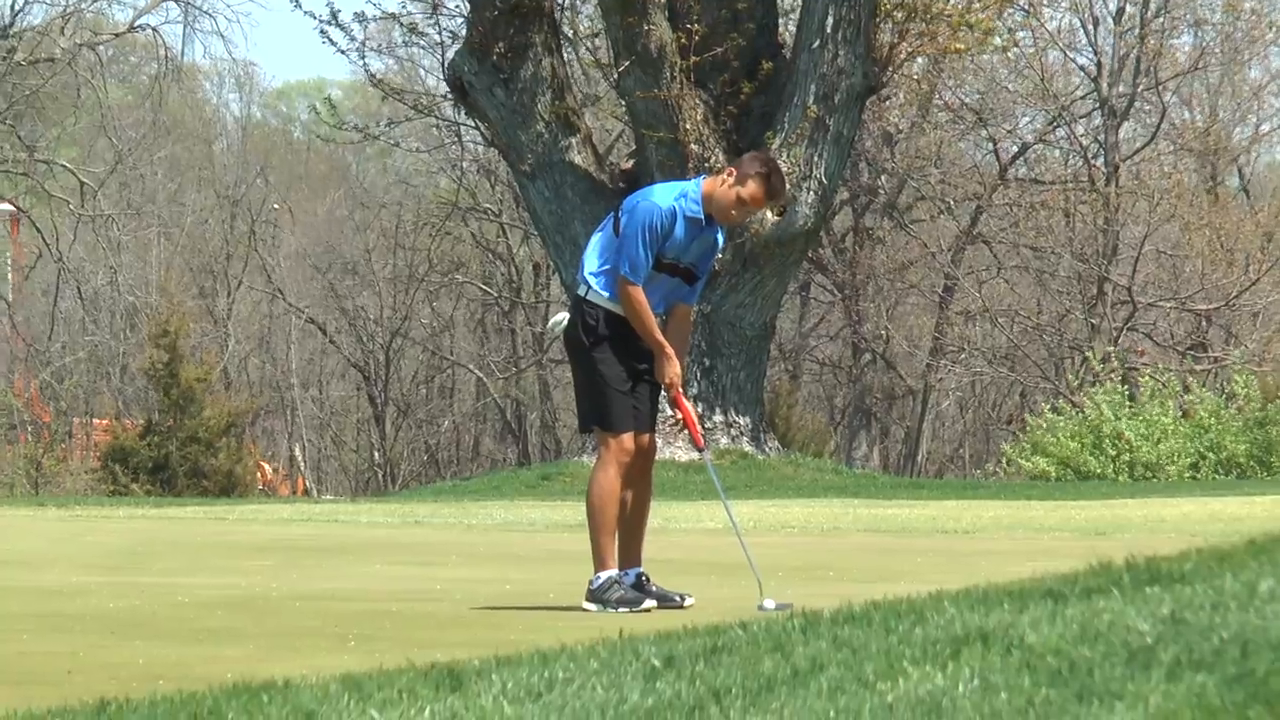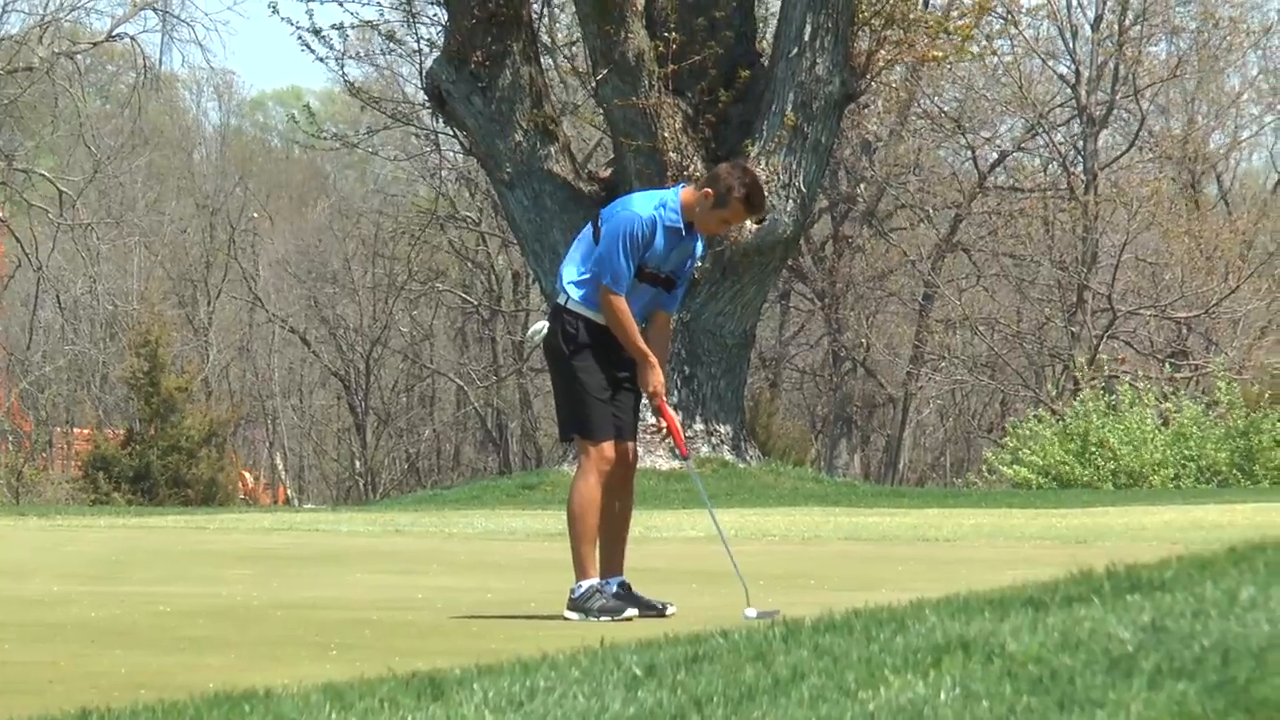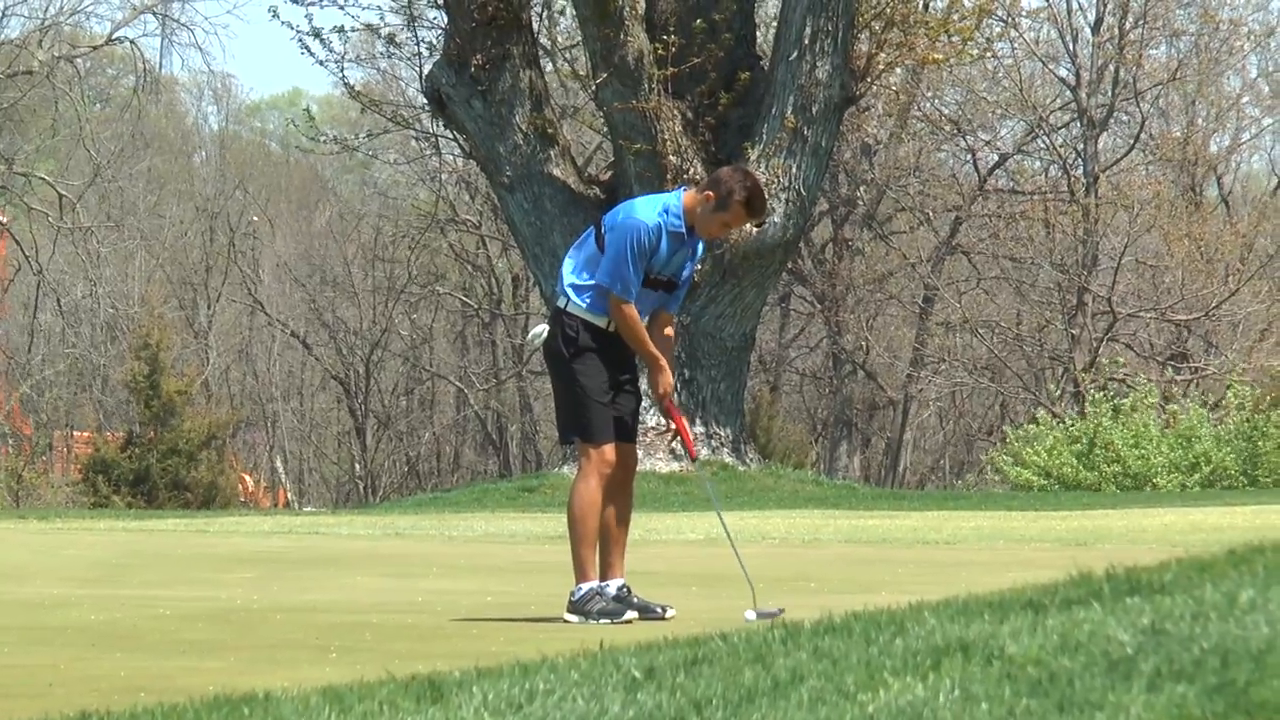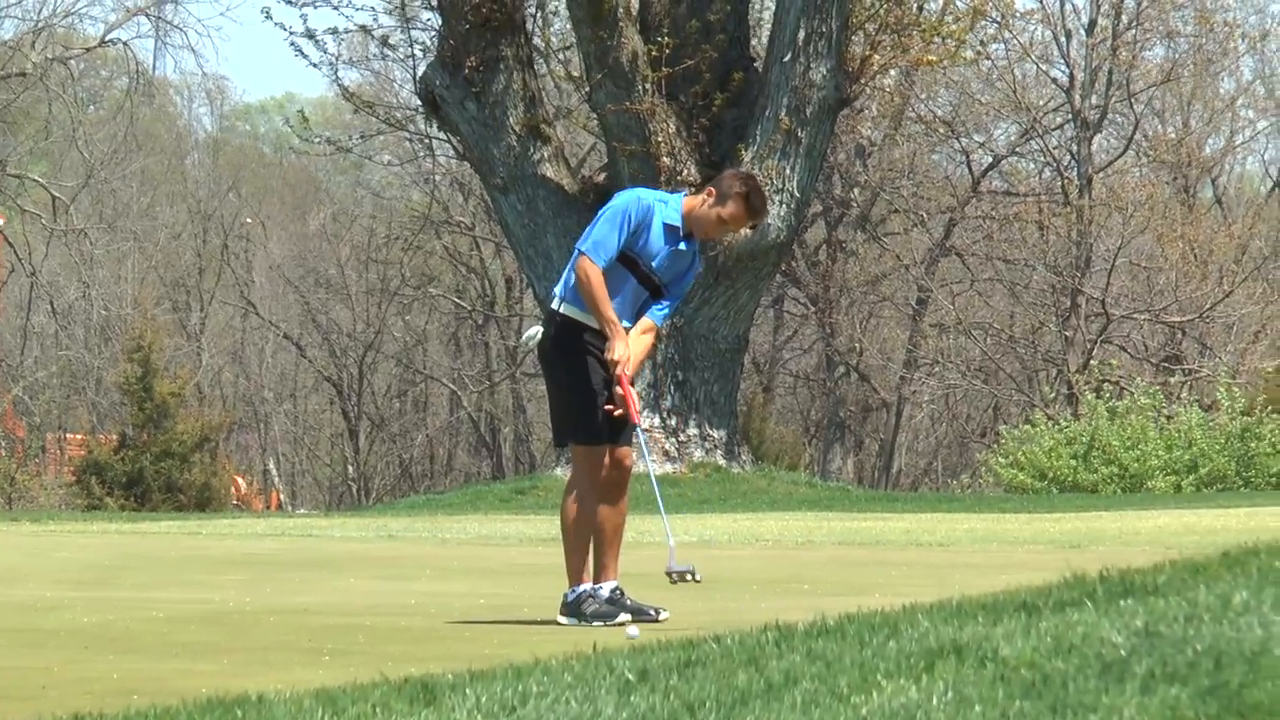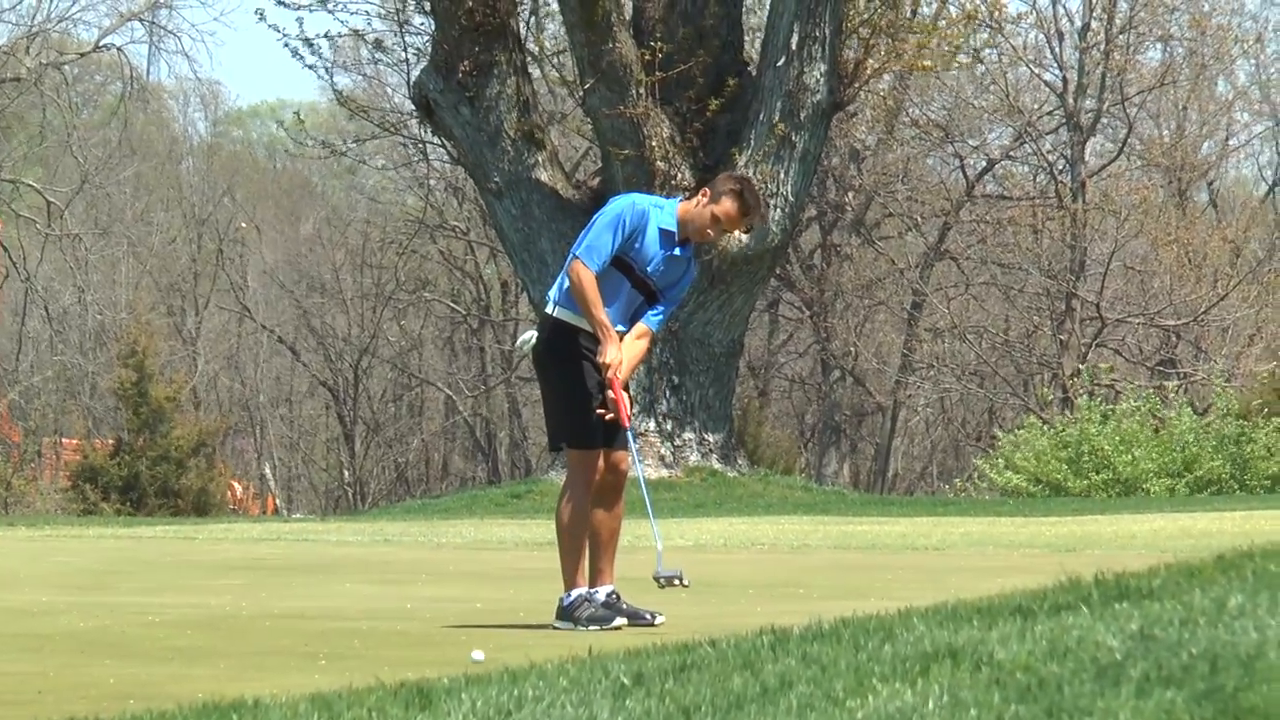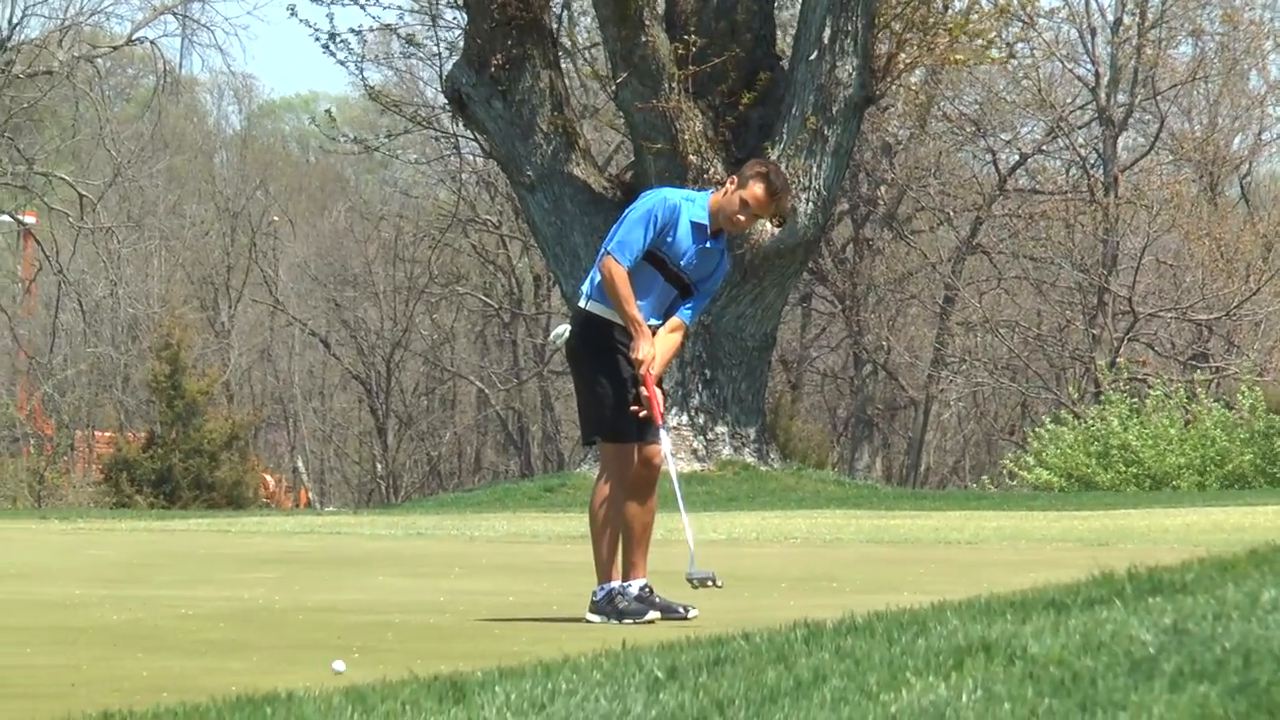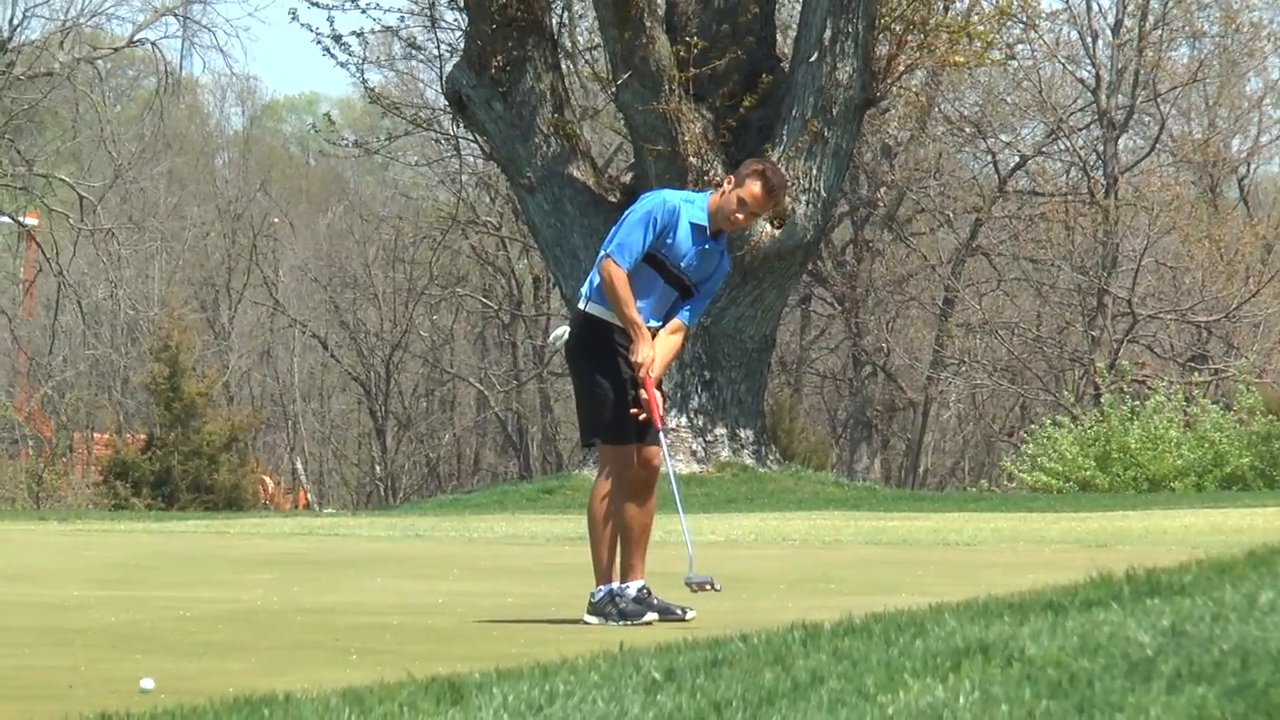
dt=0.5s
person 1, frame 1
left shoulder: (713, 236)
right shoulder: (656, 206)
left elbow: (681, 309)
right elbow: (627, 285)
left wrist: (674, 375)
right wrist: (664, 354)
left hip: (639, 332)
right hip: (599, 324)
left knee: (643, 453)
right knee: (617, 448)
left ankle: (631, 576)
right ankle: (603, 581)
person 1, frame 2
left shoulder: (692, 243)
right shoulder: (637, 214)
left elbow: (660, 316)
right elbow: (610, 295)
left wrist: (657, 384)
right wrist: (647, 363)
left hip: (620, 339)
right hip: (579, 330)
left knee: (624, 462)
right knee: (599, 457)
left ankle: (614, 584)
right ankle: (584, 589)
person 1, frame 3
left shoulder: (693, 246)
right shoulder: (641, 220)
left elbow: (663, 318)
right elbow: (619, 302)
left wrist: (665, 389)
right wrist: (657, 366)
left hip: (620, 342)
right hip: (579, 333)
left knee: (624, 464)
right knee: (599, 459)
left ankle: (613, 586)
right ankle: (584, 592)
person 1, frame 4
left shoulder: (690, 260)
right shoulder: (638, 205)
left elbow: (648, 326)
right elbow: (586, 265)
left wrist: (626, 376)
right wrist: (616, 335)
left hip: (615, 344)
right hip: (573, 333)
left knee: (619, 464)
right knee: (590, 462)
left ankle: (606, 589)
right ankle: (577, 595)
person 1, frame 5
left shoulder: (685, 268)
right shoulder: (632, 210)
left elbow: (642, 331)
right elbow: (579, 268)
left wrist: (619, 381)
right wrist: (607, 339)
left hip: (610, 349)
right hip: (567, 336)
left knee: (616, 468)
right knee: (586, 466)
left ankle: (603, 593)
right ankle: (573, 599)
person 1, frame 6
left shoulder: (718, 260)
right shoulder: (664, 205)
left elbow: (677, 324)
right elbow: (611, 264)
left wrist: (652, 376)
right wrist: (640, 334)
left hip: (643, 342)
right hip: (602, 330)
left knee: (648, 463)
right knee: (619, 459)
left ankle: (635, 585)
right ankle: (606, 592)
person 1, frame 7
left shoulder: (718, 261)
right shoulder: (664, 206)
left elbow: (677, 326)
right elbow: (612, 266)
left wrist: (652, 377)
right wrist: (640, 336)
left hip: (643, 344)
right hip: (600, 332)
left knee: (647, 464)
right knee: (617, 462)
left ankle: (633, 587)
right ankle: (603, 594)
